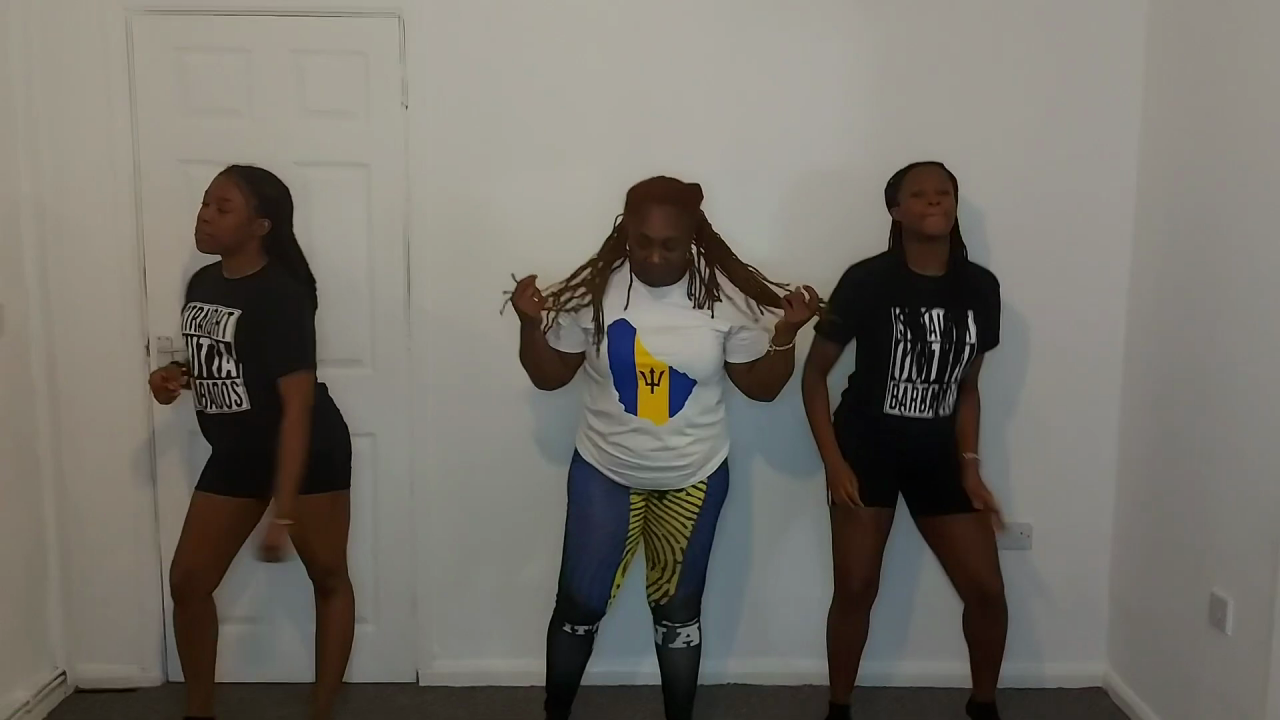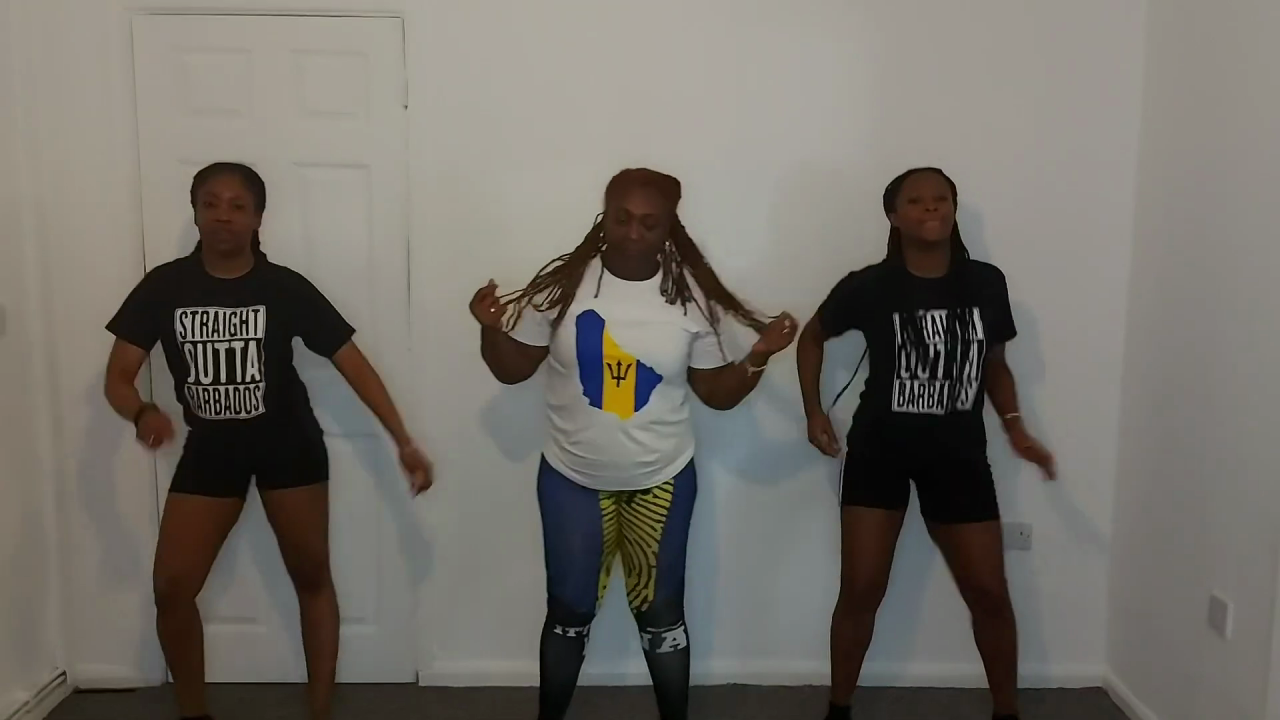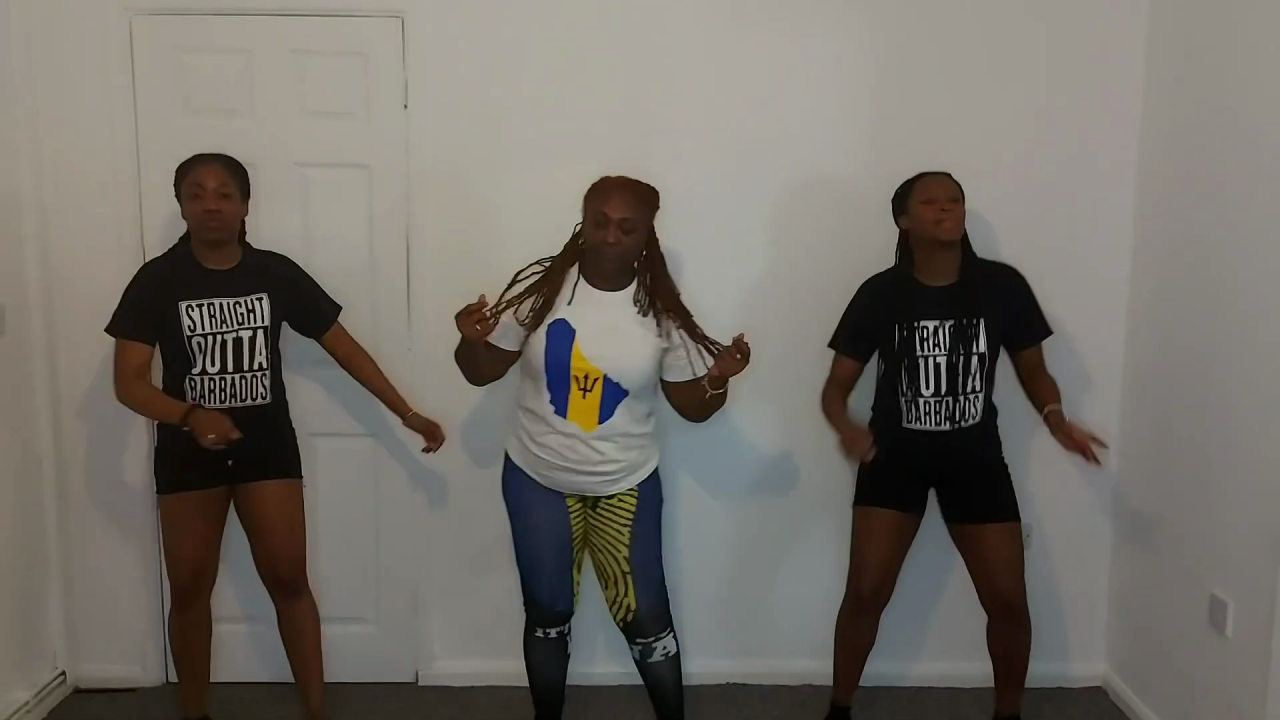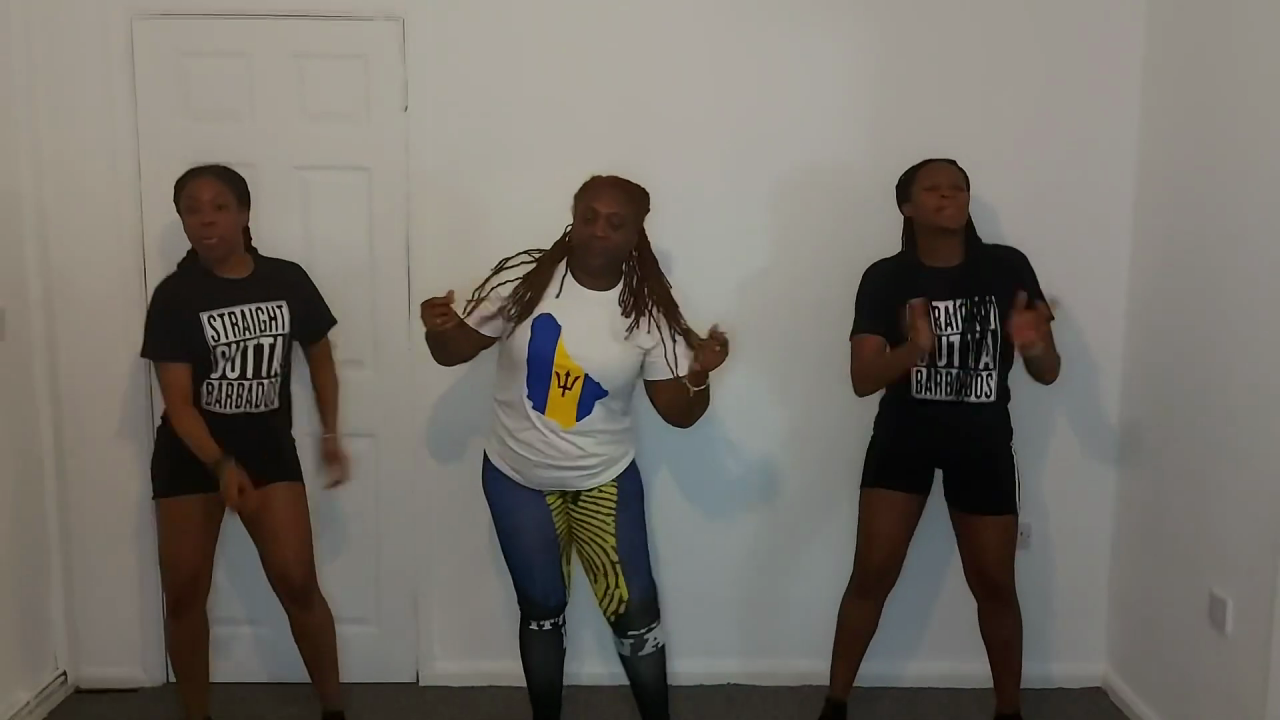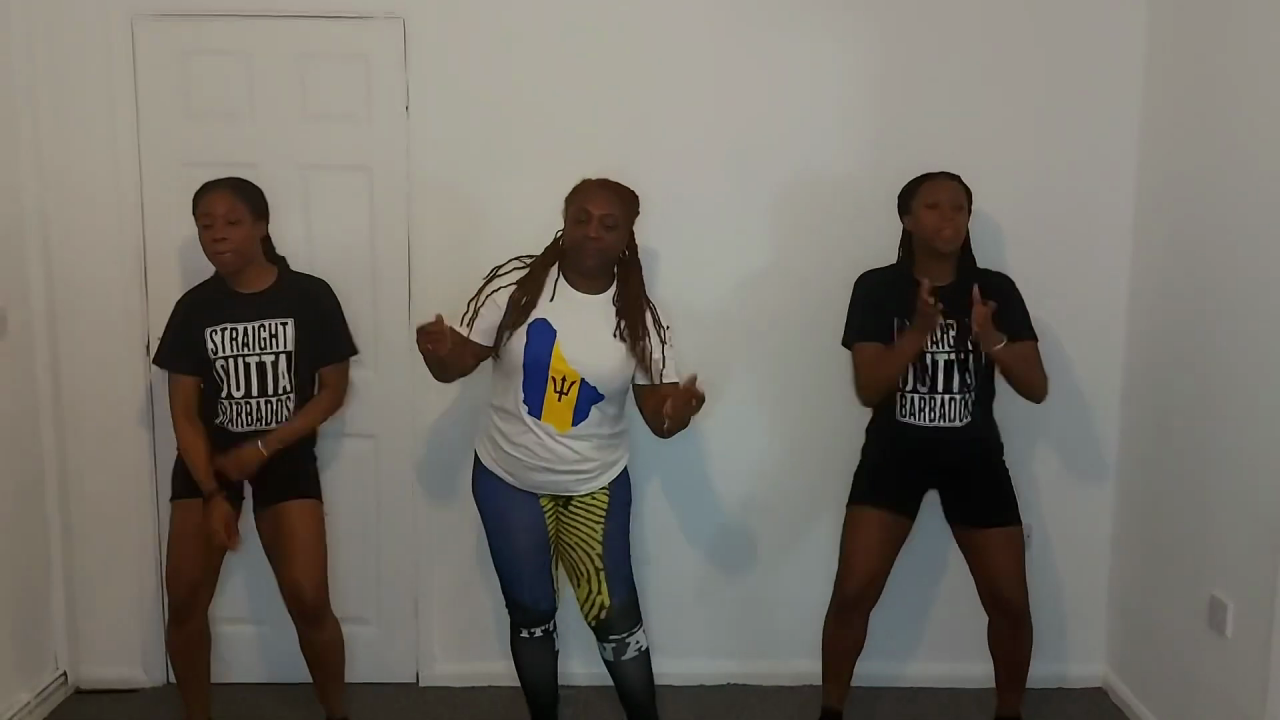
dt=0.2s
person 1, frame 1
left shoulder: (281, 297)
right shoulder: (203, 283)
left elbow: (297, 405)
left wrist: (282, 512)
right wrist: (176, 377)
left hip: (307, 451)
right hip: (236, 450)
left knee: (329, 578)
right knee: (187, 582)
person 1, frame 2
left shoulder: (285, 289)
right shoulder: (164, 286)
left elbow: (352, 361)
right elbow: (117, 377)
left wrist: (403, 442)
right wrist: (142, 412)
left hip: (289, 446)
right hip: (210, 450)
left knee: (311, 578)
right knee: (171, 588)
person 1, frame 3
left shoulder: (276, 274)
right shoulder: (157, 280)
left elbow: (340, 344)
right elbow: (128, 383)
left wrist: (406, 412)
right wrist: (189, 416)
left hip: (267, 439)
right hip: (189, 445)
left knee: (287, 581)
right knee: (188, 587)
person 1, frame 4
left shoulder: (287, 281)
right shoulder: (174, 296)
left elbow: (320, 357)
right elbow: (178, 401)
left wrist: (330, 435)
right wrist: (222, 467)
left hip: (268, 445)
right hip: (188, 451)
left knee: (298, 584)
right knee: (185, 593)
person 1, frame 5
left shoulder: (311, 297)
right shoulder: (194, 309)
left elbow: (333, 389)
right elbow: (184, 412)
left wrist: (265, 447)
right wrist: (213, 496)
left hip: (286, 461)
right hip: (207, 463)
left knee: (309, 601)
right knee: (185, 600)
person 2, frame 1
left shoulder: (980, 286)
right shoulder: (866, 281)
left elbow: (966, 385)
right elbow: (815, 371)
left wrist: (970, 469)
right wrist: (834, 461)
left hip: (938, 455)
right hip: (866, 450)
left knee: (987, 592)
right knee: (856, 592)
person 2, frame 2
left shoulder: (986, 283)
right shoulder: (868, 286)
right elbow: (811, 338)
left wrist: (1015, 426)
right wrist: (813, 412)
left hip: (958, 454)
right hip: (879, 449)
left knee: (991, 595)
right knee: (861, 590)
person 2, frame 3
left shoulder: (1003, 285)
right shoulder: (880, 294)
left elbow: (1032, 368)
right elbow: (837, 385)
left wrist: (1057, 420)
right wrist: (844, 425)
left hip: (976, 459)
right hip: (896, 457)
left knee: (1007, 600)
right knee: (865, 593)
person 2, frame 4
left shoulder: (1006, 267)
right shoulder: (885, 278)
left elbow: (1046, 370)
right elbow: (863, 379)
left wrist: (1033, 345)
right wrist: (915, 348)
left hip: (982, 441)
right hip: (902, 436)
left knee: (995, 586)
right knee: (872, 575)
person 2, frame 5
left shoulder: (995, 290)
right shoulder: (876, 288)
left elbow: (1037, 388)
right elbow: (870, 389)
left wrist: (992, 341)
right wrist: (917, 332)
left hip: (974, 459)
right hip: (894, 454)
left knee: (1009, 602)
right knee: (852, 592)
person 3, frame 1
left shoulder: (726, 295)
right shoulder: (591, 288)
left elbow: (762, 387)
right elbow: (549, 376)
left wrist: (786, 334)
right wrist: (531, 324)
left hip: (693, 480)
right hip: (604, 473)
left knee: (677, 608)
right knee: (579, 604)
person 3, frame 2
left shoulder: (691, 296)
right shoulder: (563, 283)
left elbow: (718, 393)
right elbow: (512, 368)
left wrist: (758, 357)
right wrist: (491, 327)
left hip: (661, 480)
right hip: (572, 477)
left knee: (659, 611)
right knee: (569, 611)
person 3, frame 3
left shoulder: (661, 309)
right shoulder: (537, 286)
left elbow: (690, 405)
right elbow: (483, 371)
left wrist: (718, 380)
right wrist: (470, 340)
left hip: (626, 488)
right hip: (537, 482)
left knee: (645, 616)
right knee: (548, 614)
person 3, frame 4
left shoulder: (648, 310)
right shoulder: (522, 277)
left elbow: (677, 411)
right elbow: (455, 351)
left wrist: (699, 374)
right wrist: (439, 328)
left hip: (606, 482)
right hip: (517, 479)
left knee: (635, 610)
right knee: (542, 610)
person 3, frame 5
left shoulder: (637, 315)
right shoulder: (515, 284)
left elbow: (660, 417)
right elbow: (454, 366)
left wrist: (682, 407)
right wrist: (437, 346)
left hip: (596, 487)
right hip: (508, 481)
left knee: (616, 617)
right knee: (532, 615)
